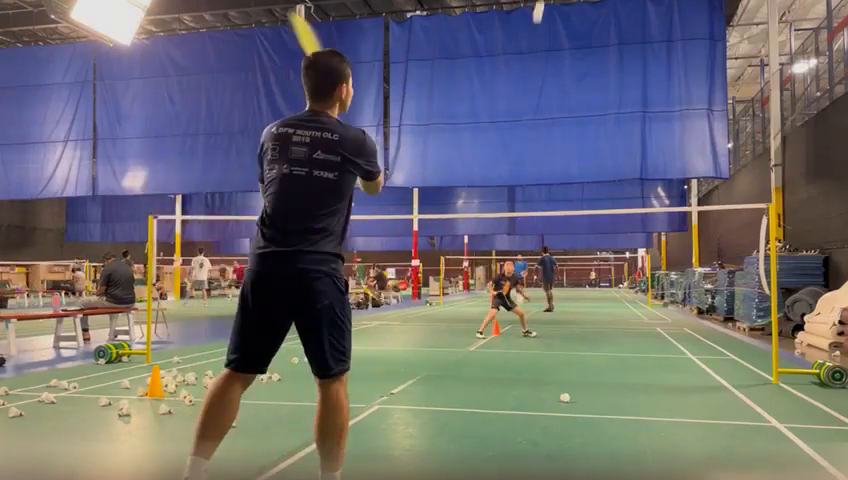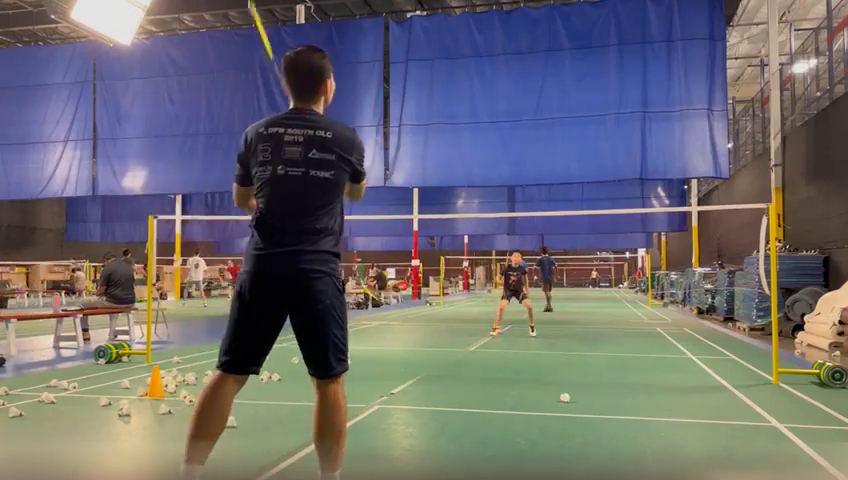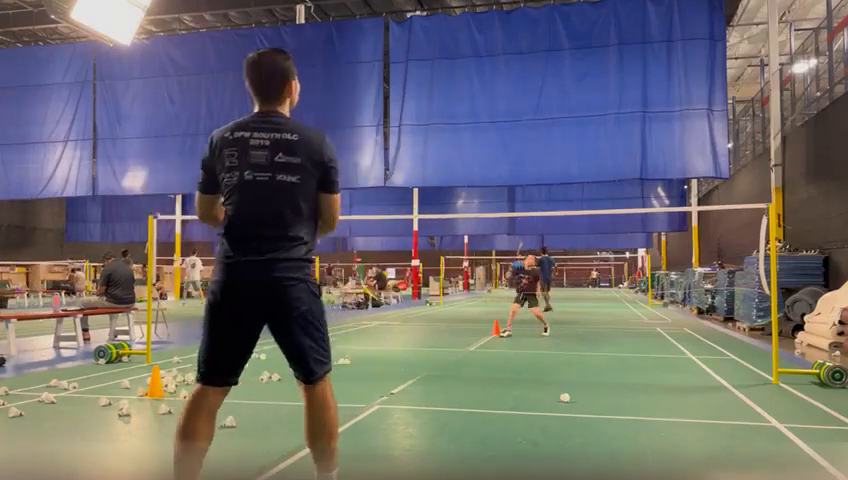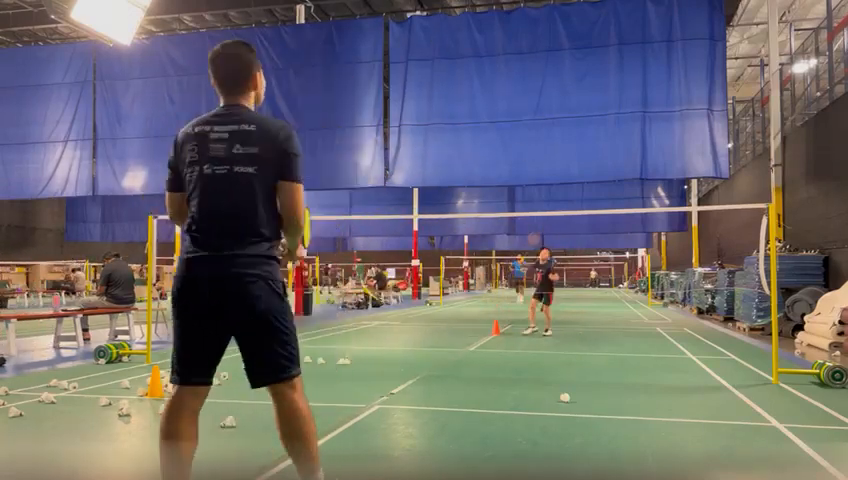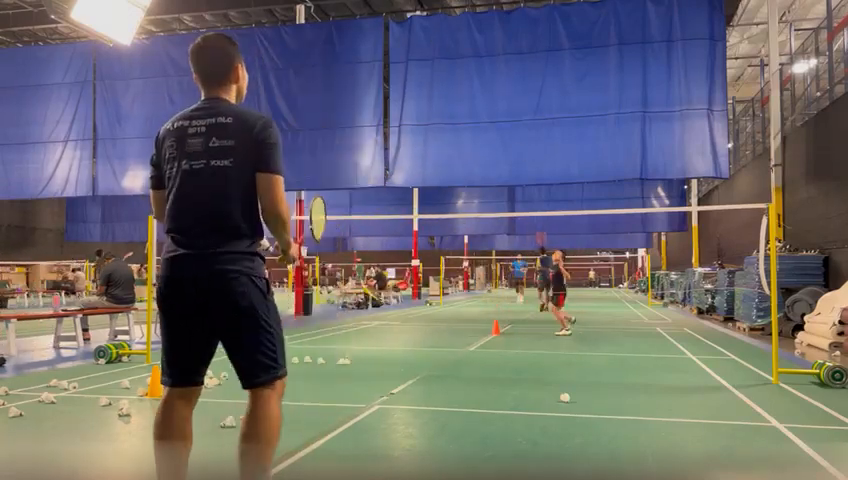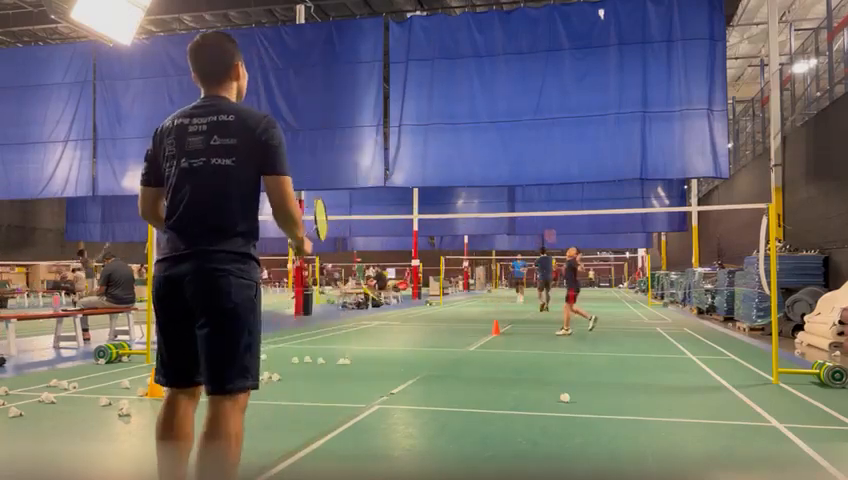
dt=0.2s
person 1, frame 1
left shoulder: (272, 133)
right shoulder: (355, 141)
right elbow: (374, 182)
right wrist: (357, 178)
left hip: (266, 267)
right hip: (318, 272)
left knee: (236, 373)
right knee: (332, 381)
person 1, frame 2
left shoulder: (255, 134)
right shoulder: (346, 140)
left elbow: (241, 200)
right elbow: (355, 192)
left hip: (260, 268)
right hip: (316, 272)
left knee: (228, 374)
right knee: (329, 381)
person 1, frame 3
left shoulder: (220, 140)
right shoulder: (315, 143)
left elbow: (205, 212)
right elbow: (330, 219)
left hip: (232, 276)
right hip: (290, 277)
left knee: (210, 387)
right knee: (316, 383)
person 1, frame 4
left shoulder: (186, 136)
right shoulder: (278, 134)
left elbow: (176, 212)
right elbow: (293, 213)
right wrist: (293, 246)
left hip: (195, 274)
right hip: (253, 273)
left knee: (189, 390)
right knee: (286, 386)
person 1, frame 5
left shoulder: (168, 132)
right shoulder: (257, 126)
left elbow: (159, 210)
right elbow: (274, 208)
right wrist: (286, 245)
left hip: (178, 272)
right hip: (237, 271)
left knee: (180, 391)
right knee: (267, 387)
person 1, frame 6
left shoulder: (167, 129)
right shoulder: (258, 125)
left elbow: (148, 209)
right elbow: (283, 204)
right wrist: (300, 240)
left hip: (172, 271)
right hip: (228, 272)
left knee: (181, 392)
right knee: (229, 396)
